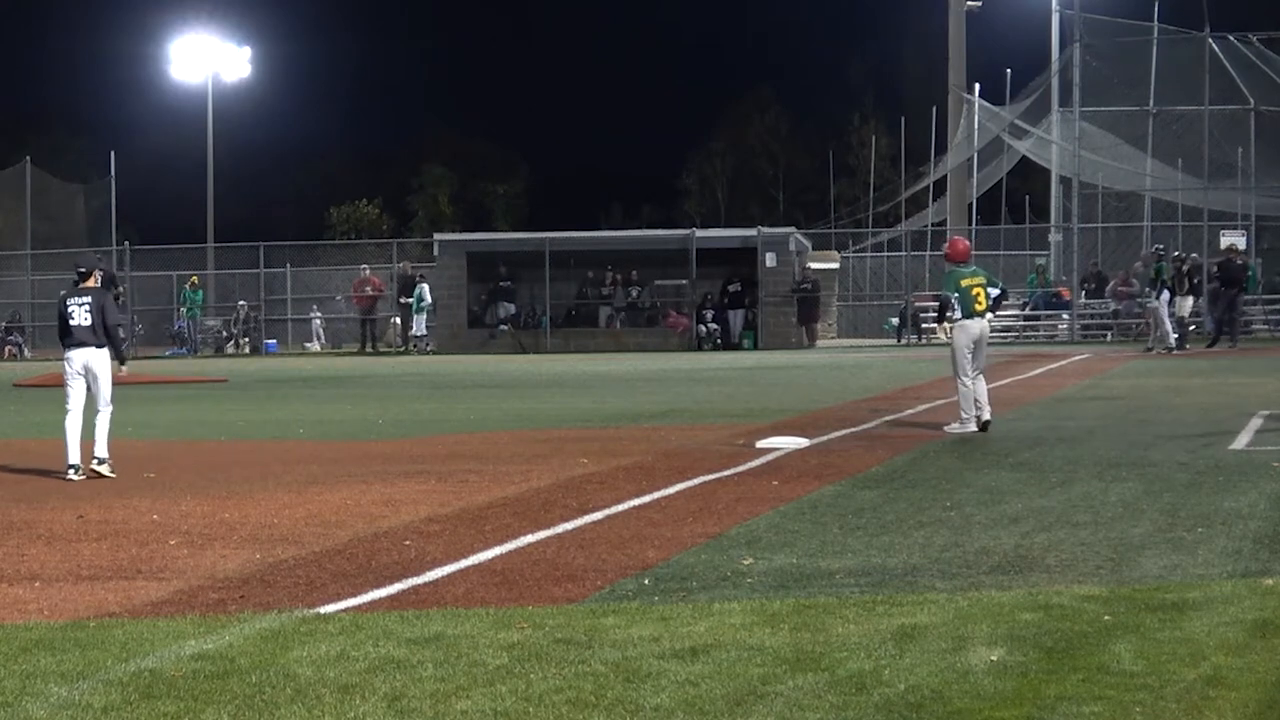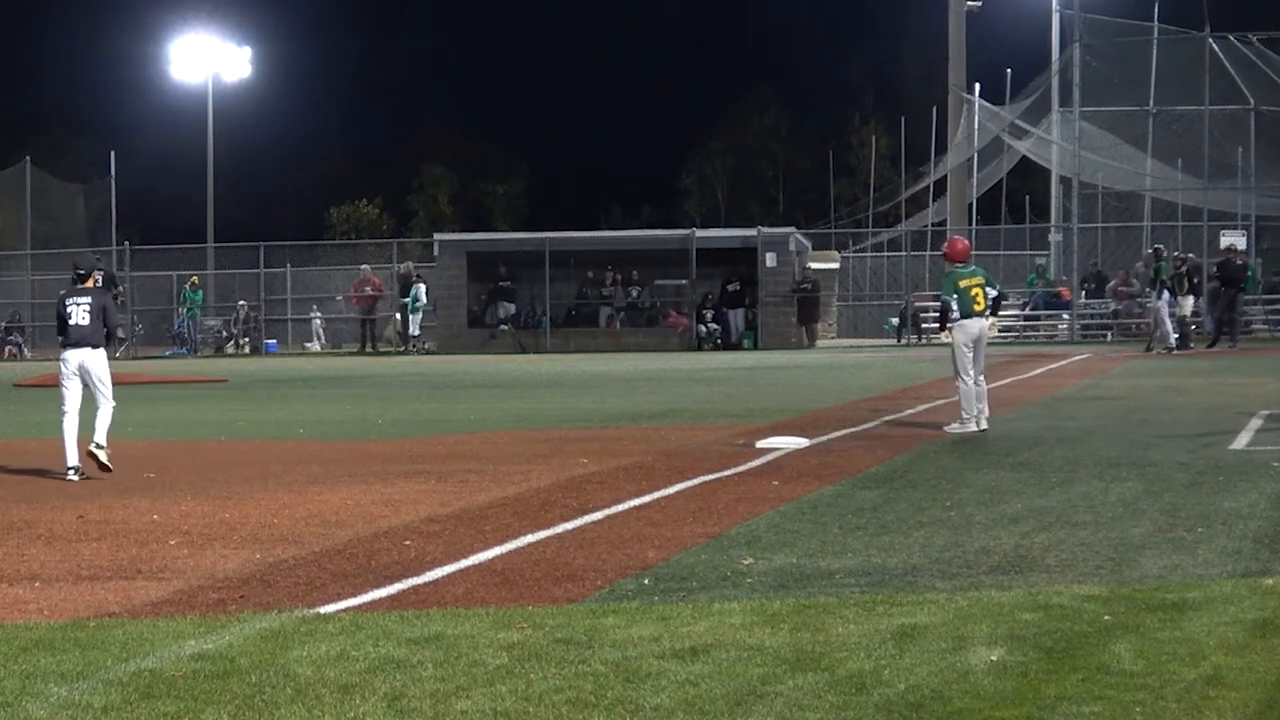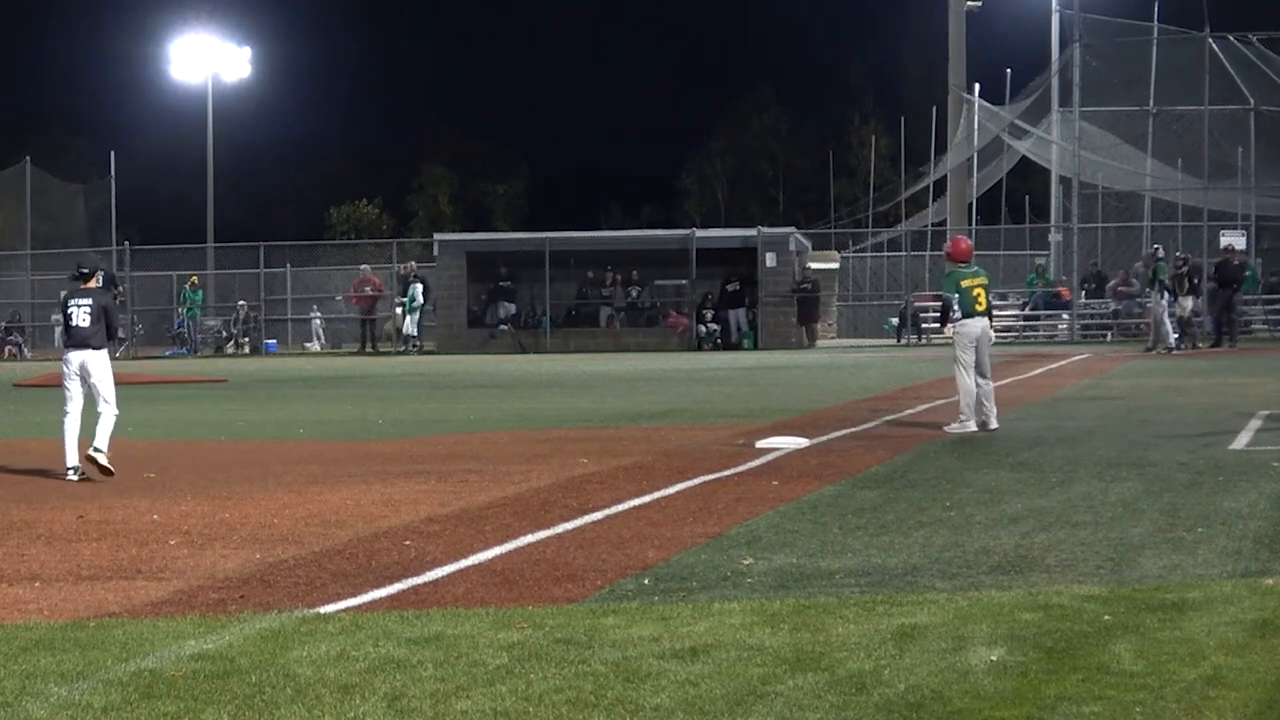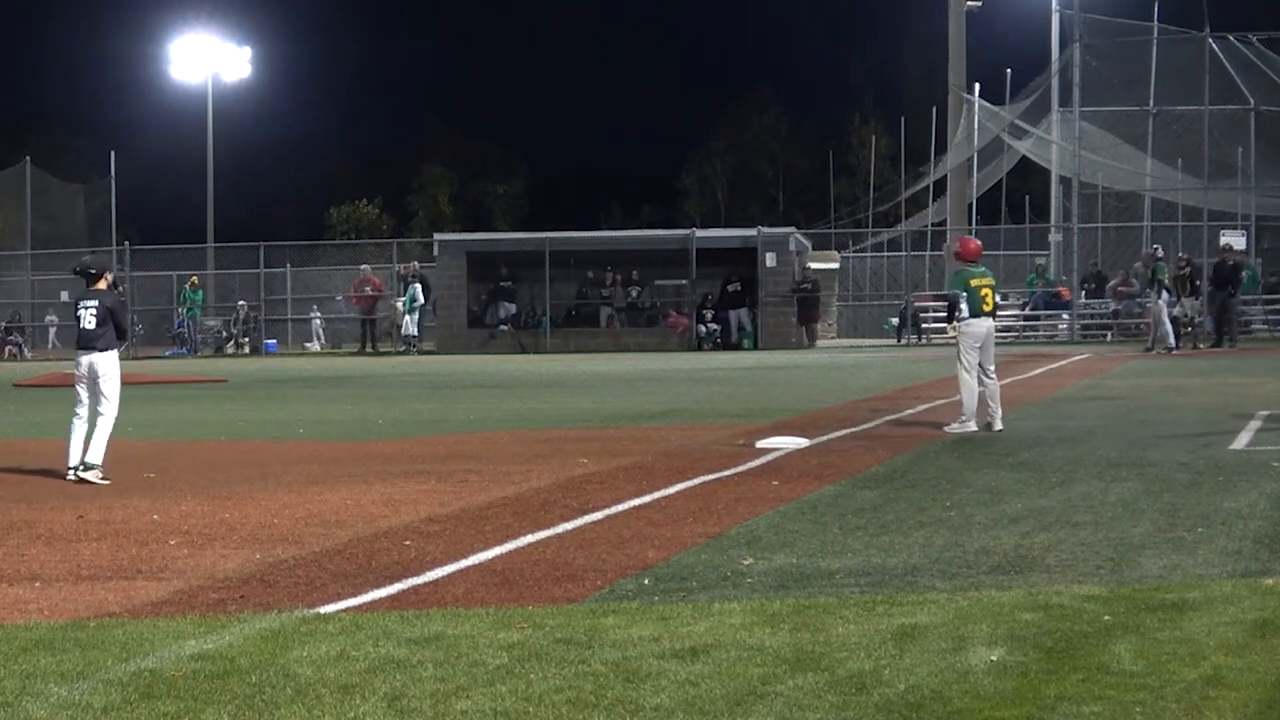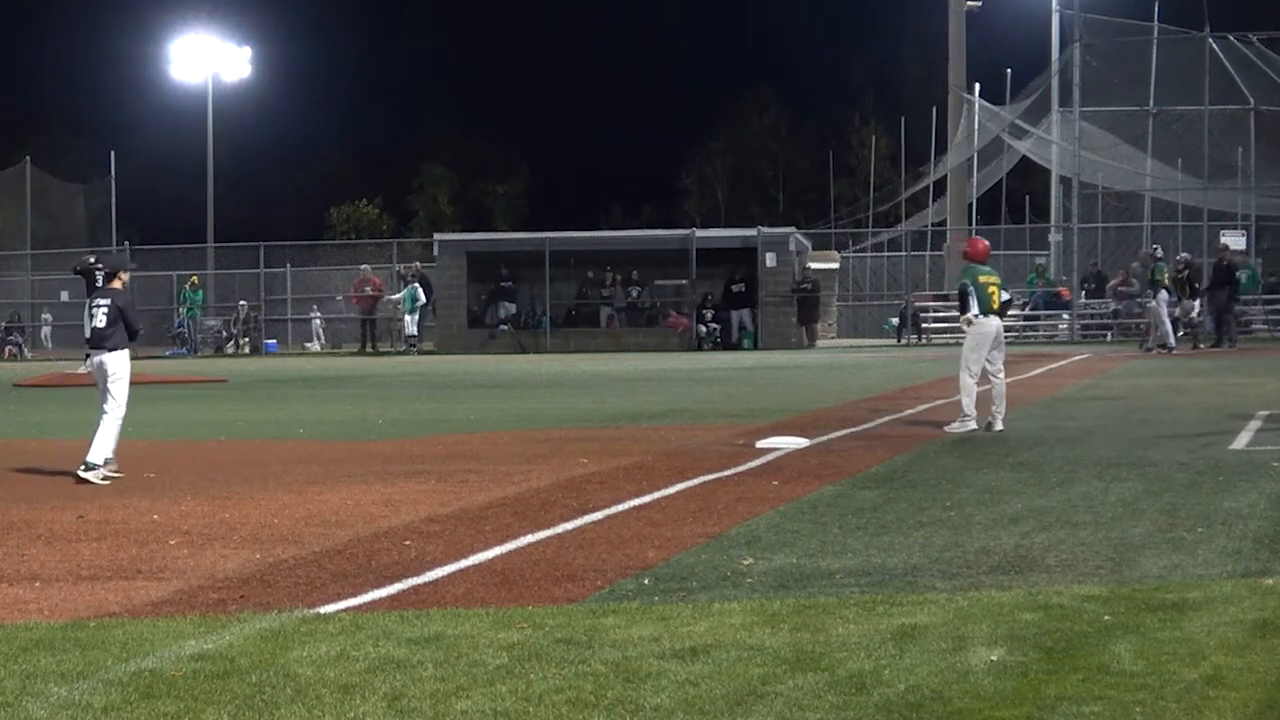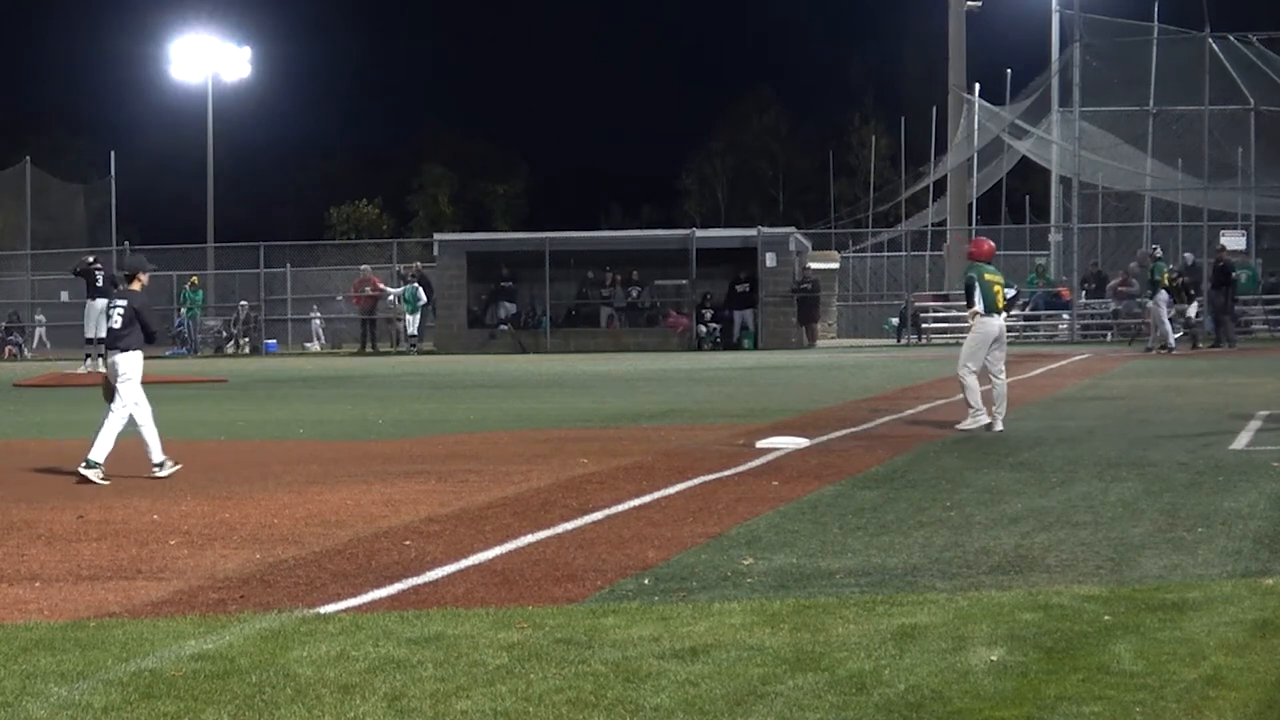
dt=0.2s
person 1, frame 1
left shoulder: (66, 298)
right shoulder: (102, 295)
left elbow: (61, 332)
right elbow: (112, 329)
right wrist: (121, 359)
left hip: (72, 355)
right hip: (97, 354)
left knee: (73, 411)
right knee: (103, 408)
left ankle: (73, 466)
right ankle: (99, 458)
person 1, frame 2
left shoulder: (64, 298)
right shoulder: (101, 296)
left elbow: (60, 331)
right elbow: (112, 328)
left hip: (69, 355)
right hip: (94, 354)
left knee: (70, 412)
right knee: (105, 404)
left ankle: (72, 467)
right ankle: (99, 444)
person 1, frame 3
left shoulder: (68, 298)
right shoulder: (103, 297)
left elbow: (67, 329)
right elbow: (113, 330)
left hip: (71, 356)
right hip: (96, 356)
left knee: (72, 413)
right knee: (108, 409)
left ankle: (72, 467)
right ankle: (98, 449)
person 1, frame 4
left shoulder: (80, 300)
right shoulder: (111, 298)
left elbow: (83, 328)
right elbow: (124, 332)
left hip: (82, 357)
right hip: (105, 358)
left knee: (81, 414)
right knee: (107, 413)
left ankle: (73, 467)
right ankle: (91, 466)
person 1, frame 5
left shoulder: (95, 298)
right shoulder: (122, 298)
left elbow: (99, 328)
right elbow: (135, 332)
left hip: (95, 356)
right hip: (116, 357)
left knee: (110, 411)
right knee: (112, 413)
left ankle: (105, 461)
right ankle: (92, 465)
person 1, frame 6
left shoulder: (115, 299)
right shoulder: (139, 300)
left elbow: (115, 332)
right elbow: (151, 335)
left wrist: (109, 373)
right wrist: (142, 339)
left hip: (113, 356)
right hip: (130, 358)
left knee: (143, 410)
right knee: (118, 413)
left ankle: (158, 462)
right ankle: (92, 463)
person 2, frame 1
left shoulder: (952, 275)
right shoulder: (981, 273)
left elbow: (946, 300)
right elbow: (1001, 291)
left wrist: (941, 321)
right wrist: (990, 313)
left hip: (964, 327)
right hip: (982, 325)
left knee: (963, 376)
right knee: (976, 373)
left ankle: (967, 421)
right ankle: (984, 412)
person 2, frame 2
left shoulder: (951, 277)
right shoulder: (980, 273)
left elbow: (946, 305)
right elbow: (997, 294)
left wrist: (943, 328)
right wrist: (992, 317)
left hip: (962, 327)
right hip: (981, 324)
left knee: (965, 376)
right knee: (978, 374)
left ankle: (968, 421)
right ankle: (982, 418)
person 2, frame 3
left shoulder: (953, 276)
right shoulder: (982, 274)
left elbow: (947, 303)
right elbow: (989, 302)
left wrist: (945, 324)
right wrist: (990, 327)
left hip: (964, 327)
right hip: (983, 323)
left knee: (965, 375)
right knee: (984, 374)
left ankle: (967, 421)
right ankle: (990, 418)
person 2, frame 4
left shoulder: (961, 274)
right shoulder: (988, 274)
left elbow: (954, 299)
right elbow: (995, 303)
left wrist: (951, 321)
left hip: (970, 326)
right hip: (988, 324)
left knee: (967, 375)
right knee: (989, 373)
left ankle: (968, 421)
right ankle: (996, 419)
person 2, frame 5
left shoulder: (970, 271)
right shoulder: (994, 274)
left elbow: (964, 290)
right elbow: (1007, 299)
left wrist: (964, 314)
left hip: (980, 324)
right hip: (996, 324)
left knee: (969, 373)
right knee: (997, 373)
left ankle: (968, 419)
right ankle: (997, 419)
person 2, frame 6
left shoulder: (975, 269)
right shoulder: (998, 274)
left elbow: (970, 282)
right elbow: (1013, 293)
left wrist: (971, 307)
right wrist: (1003, 311)
left hip: (983, 323)
right hip: (999, 324)
left knee: (966, 369)
right knee: (998, 373)
left ankle: (978, 413)
right ankle: (997, 419)
